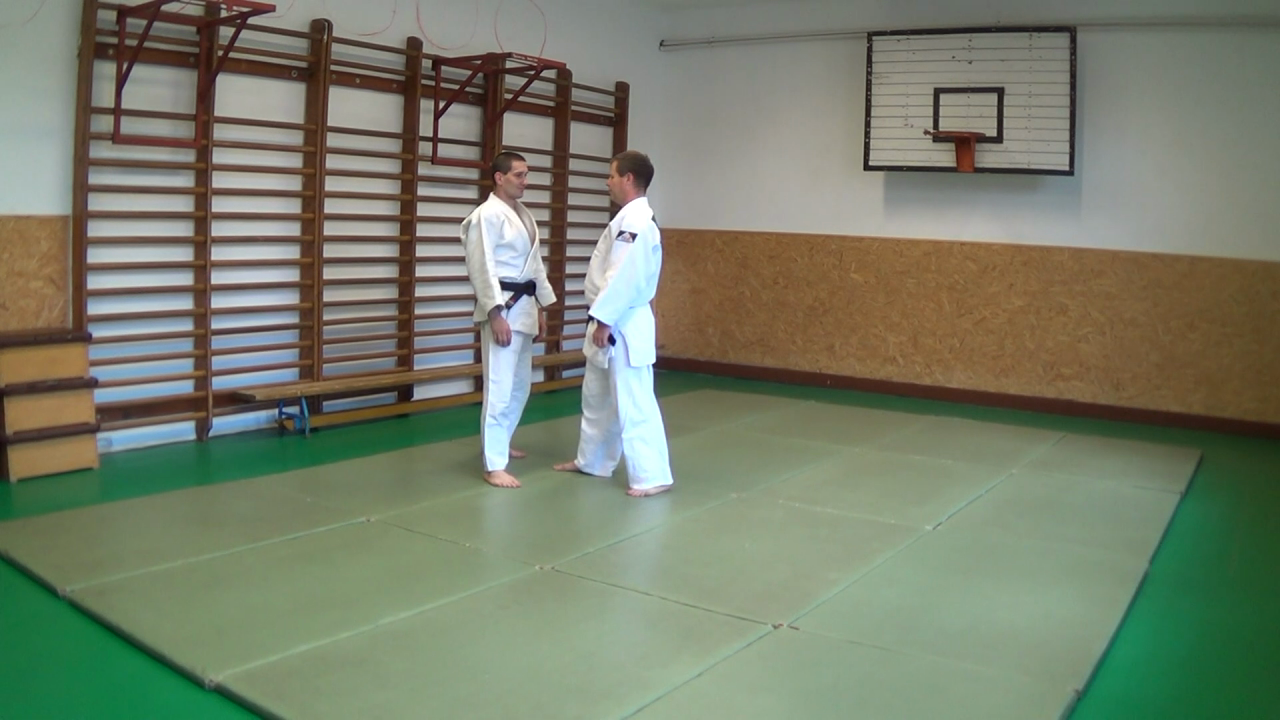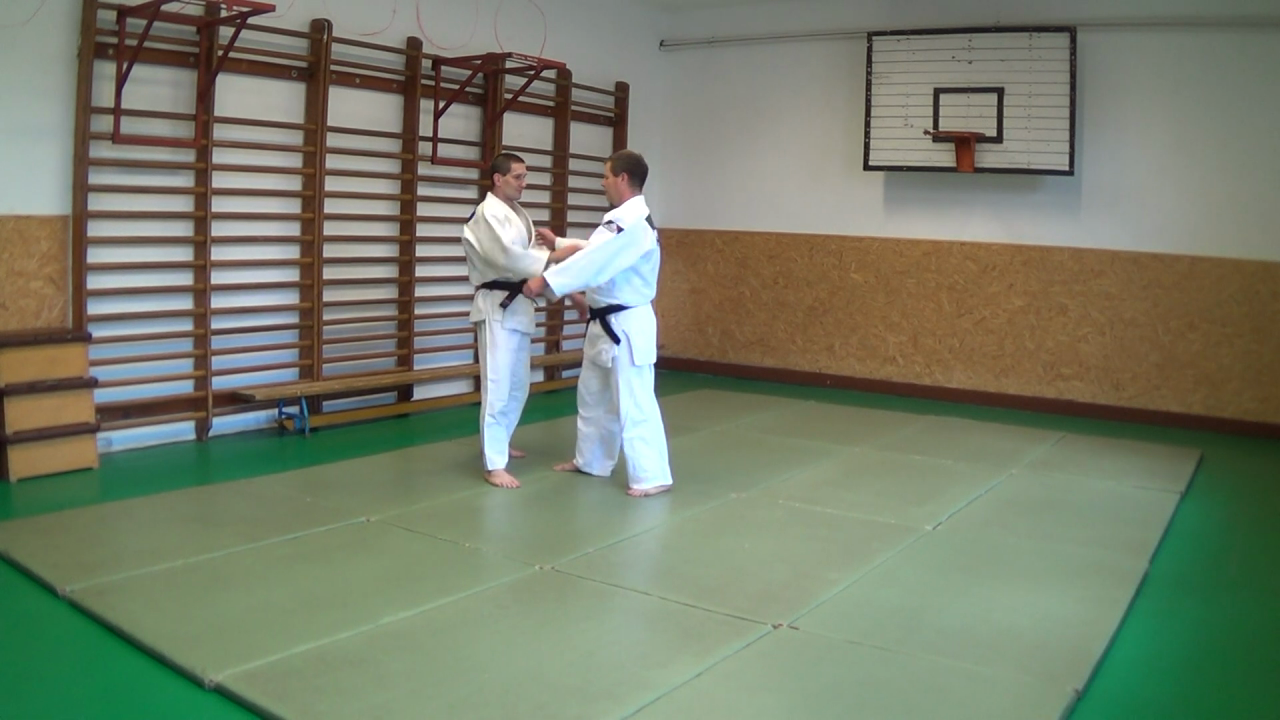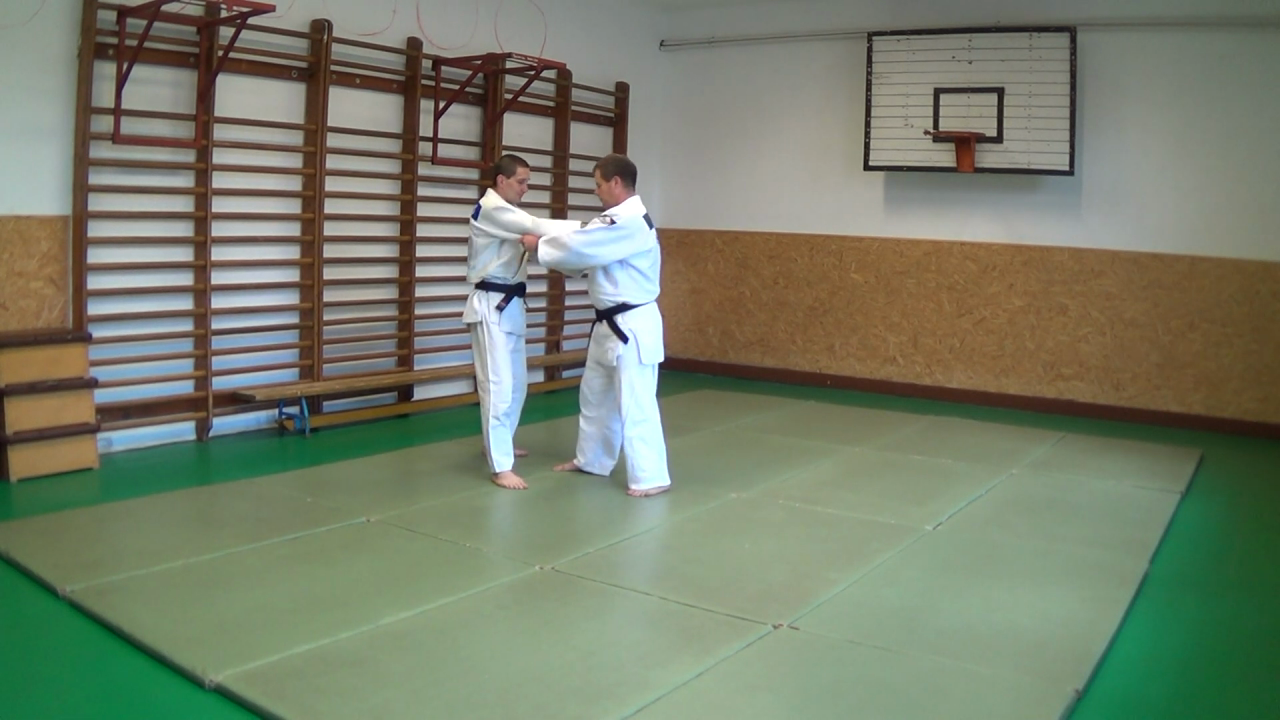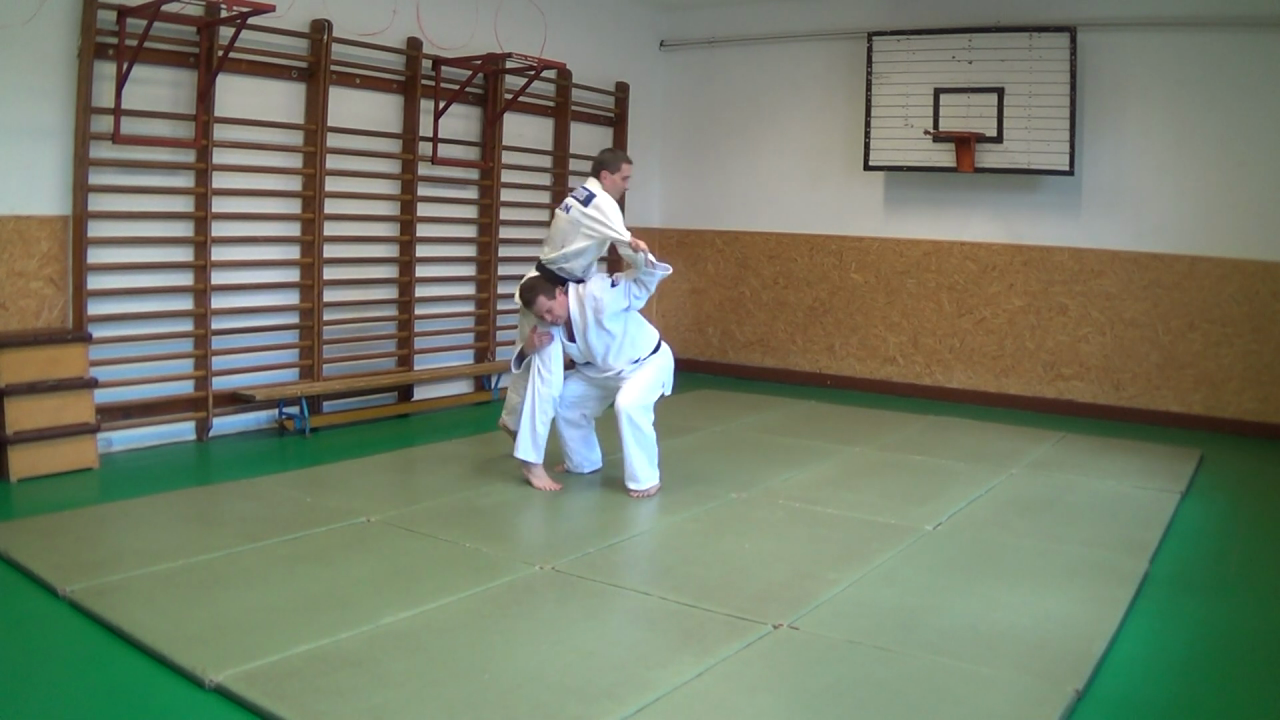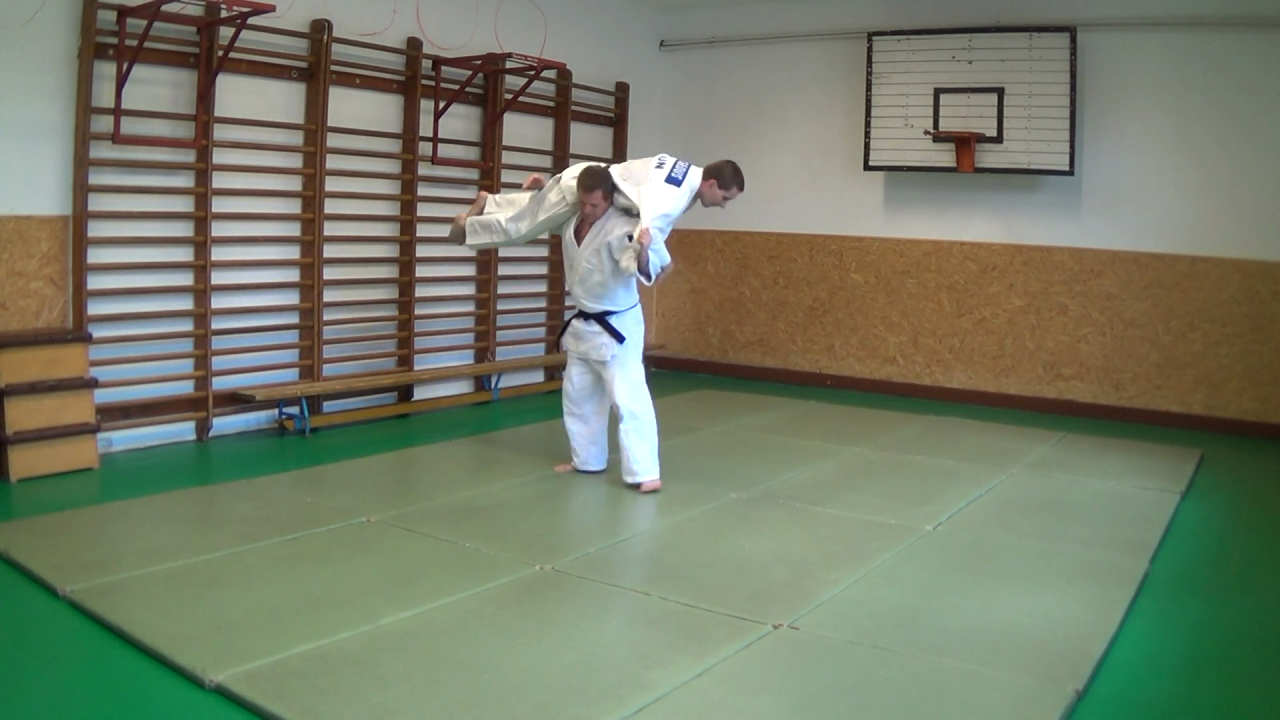
dt=1s
person 1, frame 1
left shoulder: (523, 214)
right shoulder: (487, 215)
right elbow: (482, 269)
left wrist: (540, 308)
right wrist: (496, 314)
left hip: (524, 305)
right hip: (501, 307)
left knee: (520, 384)
right knee: (499, 386)
left ankle: (500, 443)
right ankle: (494, 465)
person 1, frame 2
left shoulder: (518, 215)
right shoulder: (489, 213)
left elbow: (535, 255)
right elbow: (509, 256)
right wrist: (557, 255)
left hip: (519, 305)
right hip: (496, 306)
left knee: (517, 384)
right knee: (497, 385)
left ankle: (497, 443)
right ankle: (495, 465)
person 1, frame 3
left shoulder: (511, 214)
right shoulder: (490, 209)
right elbow: (539, 228)
left hip: (510, 306)
right hip: (490, 307)
left knee: (516, 382)
right knee: (498, 386)
left ankle: (499, 442)
right ankle: (500, 466)
person 1, frame 4
left shoulder: (583, 198)
right shoulder: (599, 203)
right elbow: (627, 245)
left knee: (531, 364)
right knee: (548, 380)
left ankle: (512, 419)
right ankle: (532, 461)
person 1, frame 5
left shoulder: (690, 178)
right shoulder: (675, 193)
left elbow: (658, 215)
right elbow: (650, 220)
left knee: (533, 207)
right knee: (525, 223)
left ankle: (487, 205)
right ankle: (468, 227)
person 2, frame 1
left shoulder: (635, 221)
right shoulder: (630, 218)
left elbow: (624, 278)
left wrist: (604, 320)
left hip: (624, 326)
right hip: (614, 323)
left knee: (634, 404)
right knee: (597, 397)
left ankle: (652, 477)
right ankle: (592, 461)
person 2, frame 2
left shoulder: (629, 221)
right shoulder: (627, 218)
left elbow: (594, 261)
right elbow: (593, 252)
left wrist: (547, 279)
right wrist: (558, 243)
left hip: (626, 326)
right hip: (607, 324)
left knee: (634, 403)
right knee: (593, 395)
left ankle: (651, 476)
right ankle: (591, 460)
person 2, frame 3
left shoulder: (628, 222)
right shoulder: (621, 219)
left elbow: (579, 246)
right elbow: (586, 258)
left wrist: (539, 244)
right wrist: (547, 246)
left hip: (632, 326)
right hip: (612, 325)
left knee: (635, 404)
right knee: (596, 395)
left ankle: (650, 477)
right ankle: (591, 460)
person 2, frame 4
left shoulder: (595, 294)
right shoulder: (548, 327)
left elbow: (642, 281)
left wrist: (642, 257)
left hip: (647, 362)
left knee: (630, 405)
right knee: (566, 399)
left ankle: (645, 479)
right ankle: (584, 462)
person 2, frame 5
left shoulder: (619, 229)
right shoulder: (570, 218)
left elbow: (638, 266)
left wrist: (644, 251)
left hip: (618, 326)
right hip: (582, 324)
left knee: (626, 398)
right knee: (577, 396)
left ankle: (644, 471)
right ankle: (587, 459)
